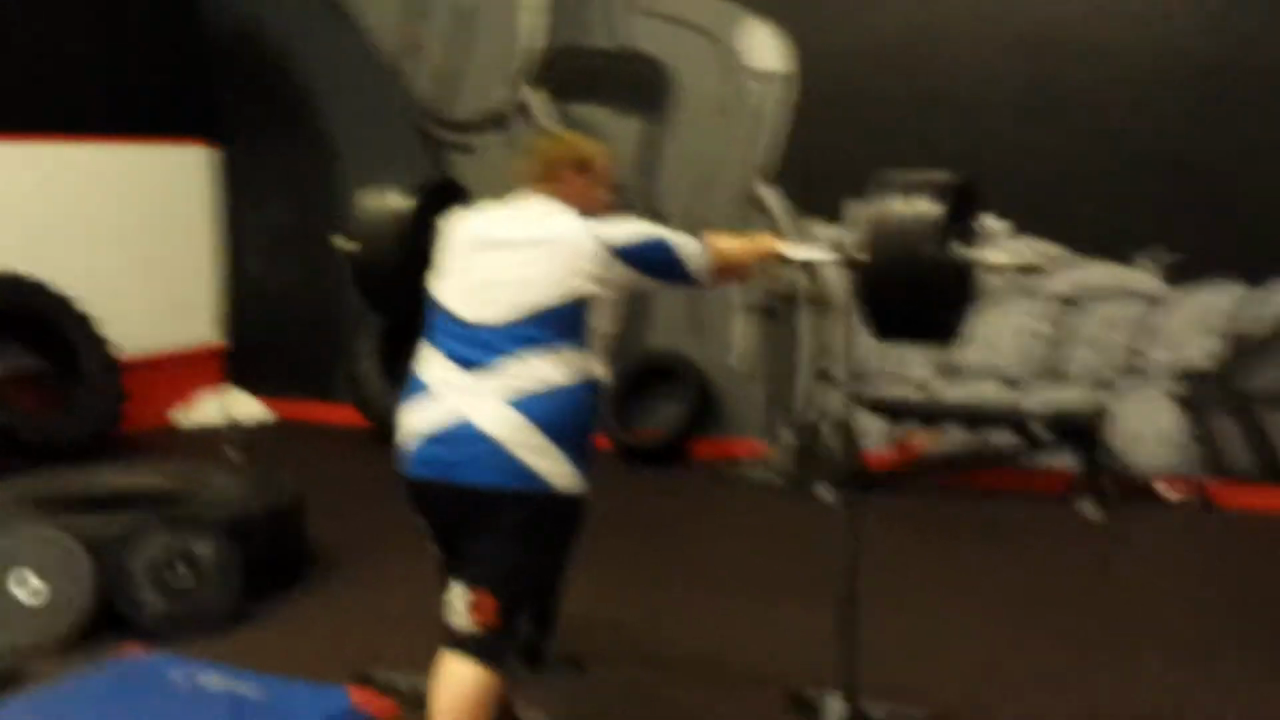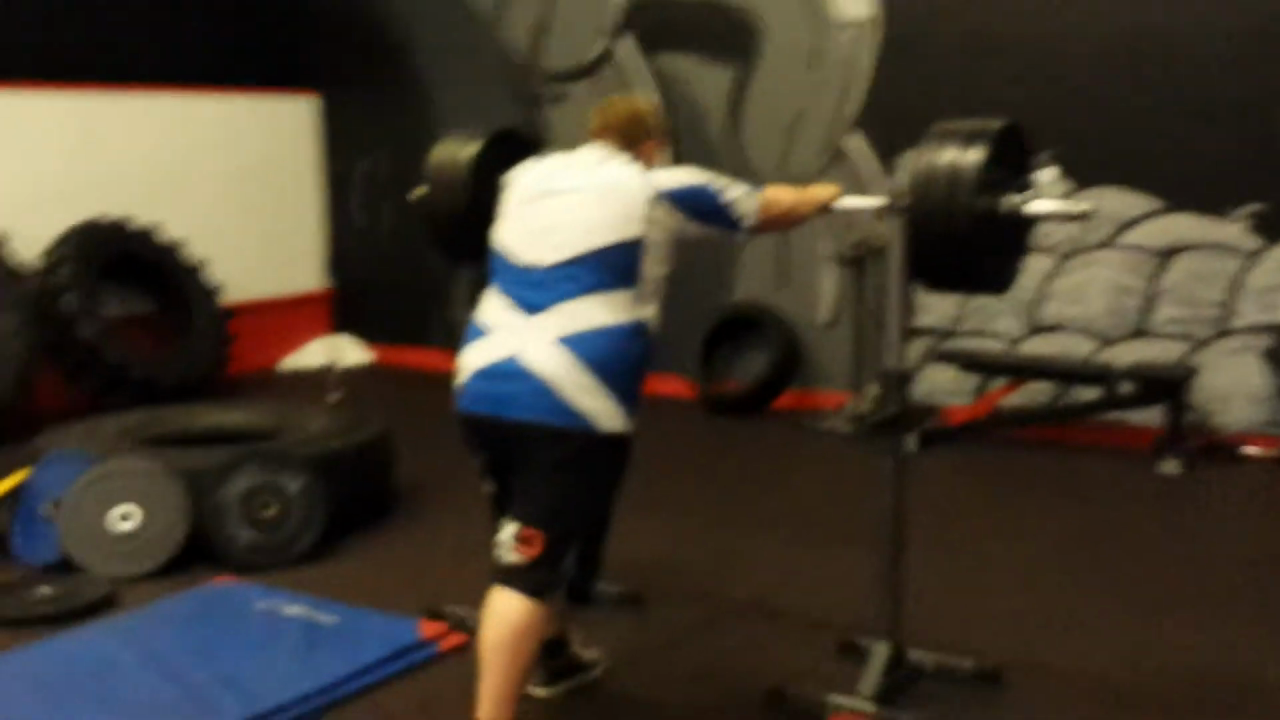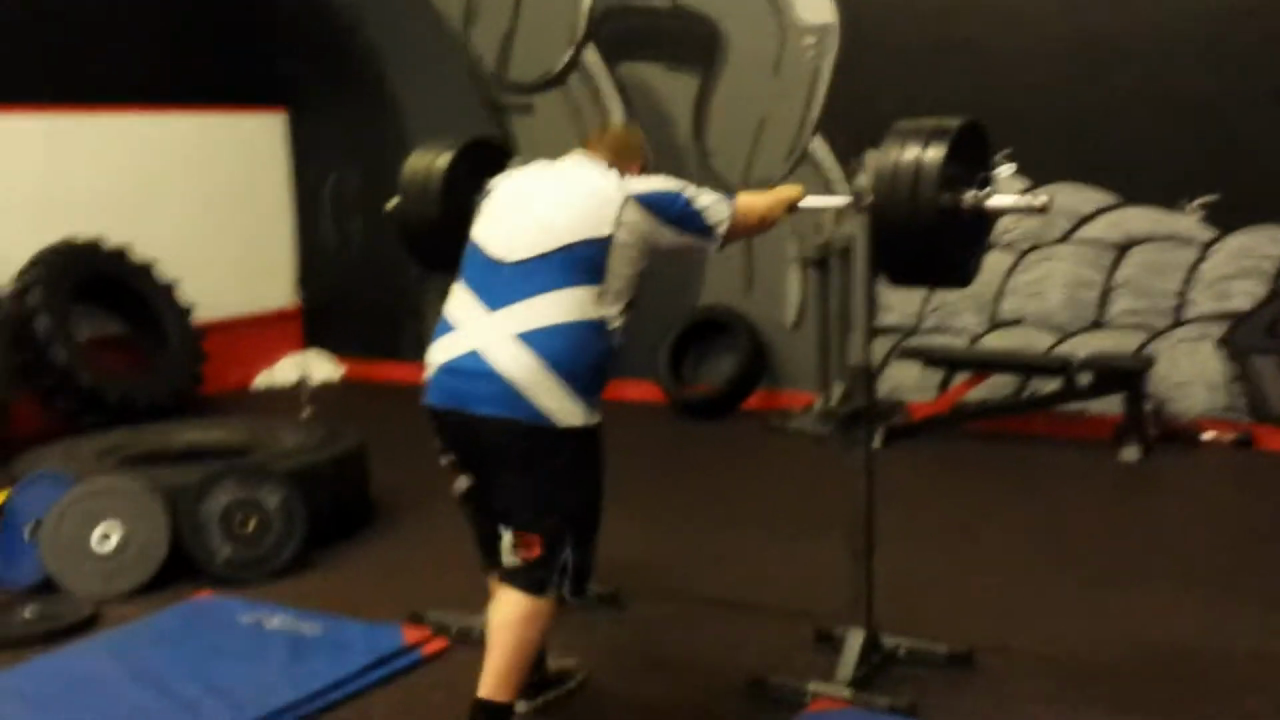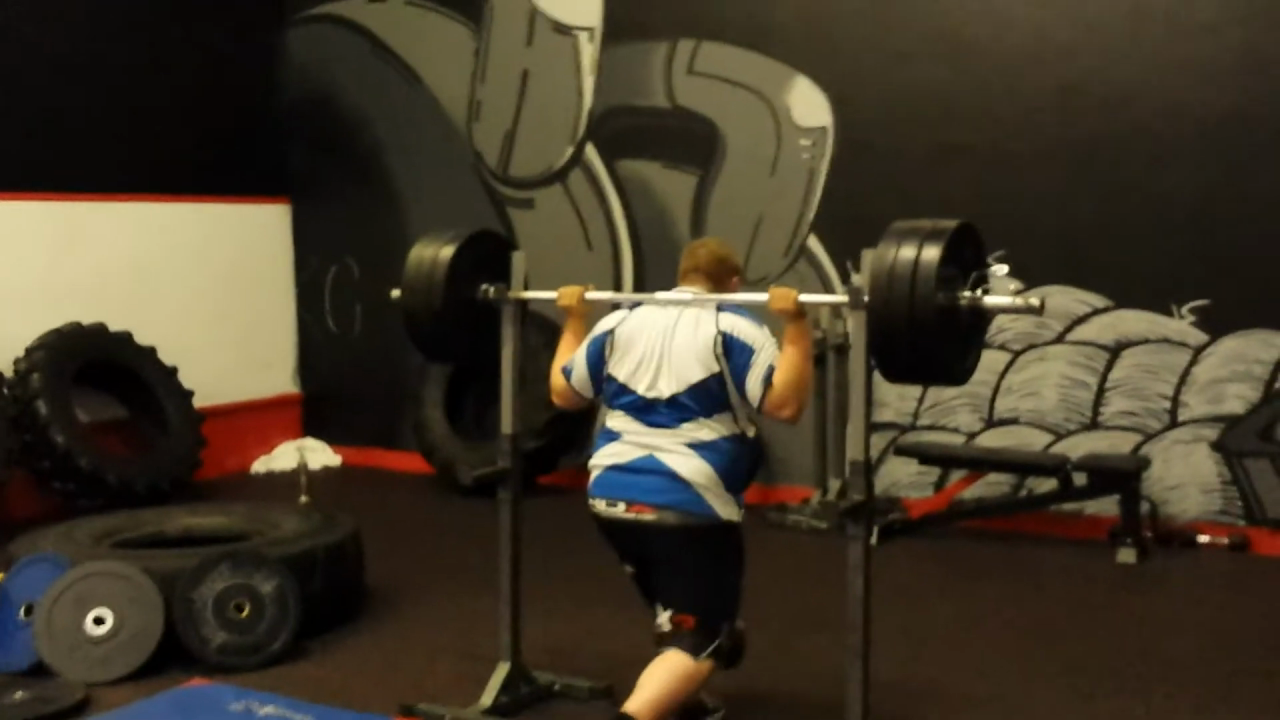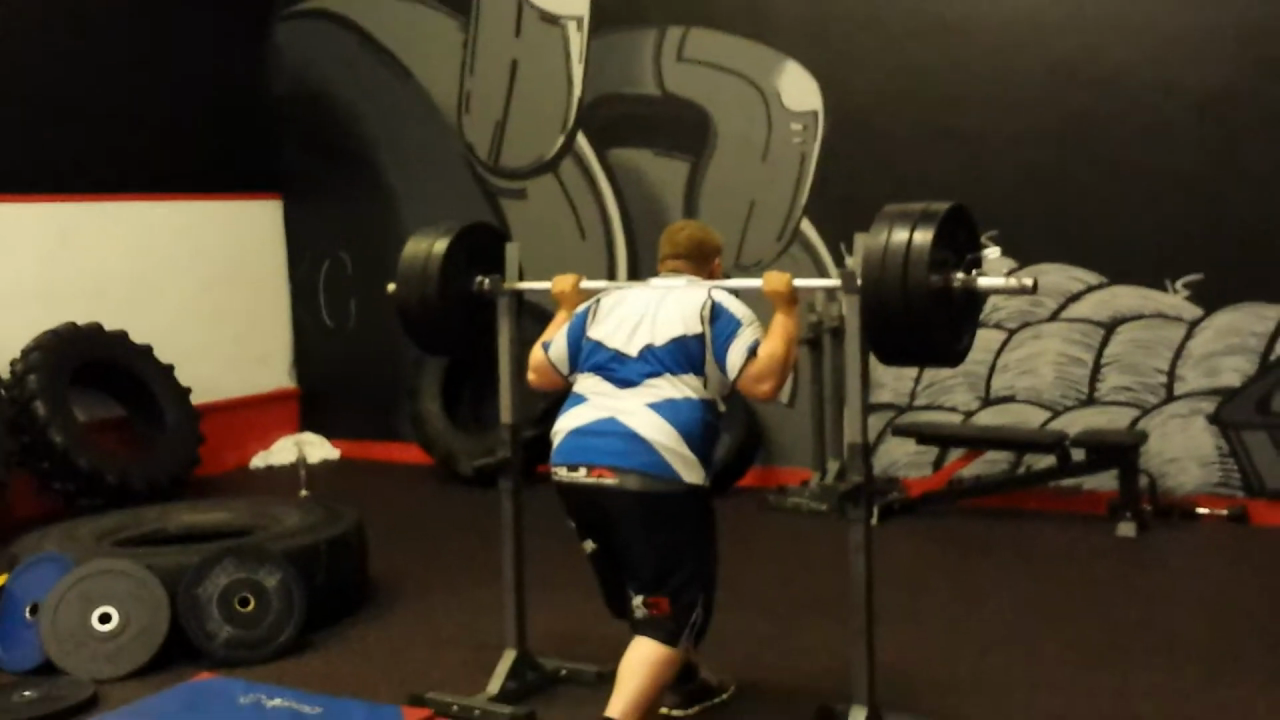
dt=1s
person 1, frame 1
left shoulder: (463, 227)
right shoulder: (601, 242)
right elbow: (717, 259)
right wrist: (762, 248)
left hip: (425, 450)
right hip: (514, 463)
left knee: (478, 606)
right knee: (478, 631)
person 1, frame 2
left shoulder: (527, 176)
right shoulder: (657, 190)
right elbow: (767, 207)
right wrist: (818, 197)
left hip: (482, 389)
right hip: (565, 403)
left knee: (540, 540)
right knee: (528, 566)
left ankle: (551, 656)
person 1, frame 3
left shoulder: (510, 182)
right shoulder: (631, 198)
right elbow: (744, 215)
right wrist: (782, 197)
left hip: (449, 387)
right hip: (535, 398)
left knee: (510, 546)
right knee: (540, 565)
person 1, frame 4
left shoulder: (618, 324)
right shoulder: (732, 329)
left elbow: (563, 394)
right elbow: (786, 404)
left wrist: (573, 321)
right wrist: (795, 325)
left hip: (611, 499)
right hip: (692, 508)
left knee: (678, 612)
right knee: (695, 644)
person 1, frame 5
left shoulder: (604, 304)
right shoulder: (716, 306)
left elbow: (539, 373)
right elbow: (763, 381)
left wrist: (565, 308)
right wrist: (784, 308)
left hip: (574, 465)
right hip: (654, 472)
left knee: (645, 593)
right knee: (668, 616)
